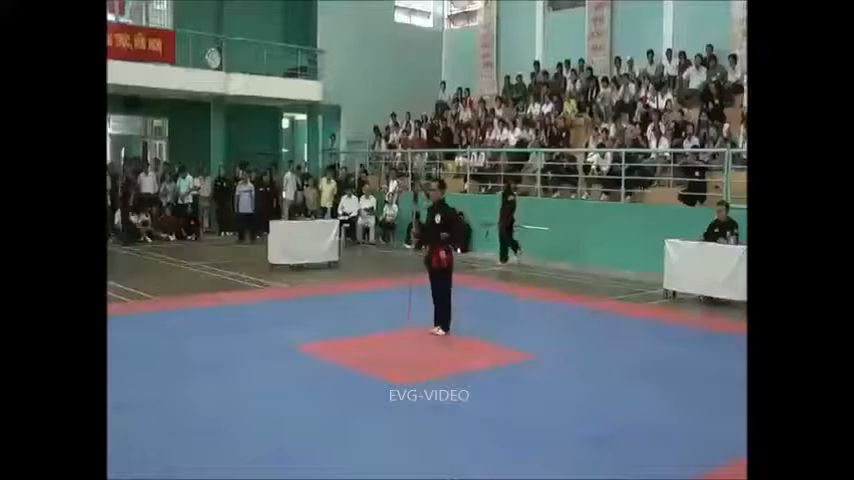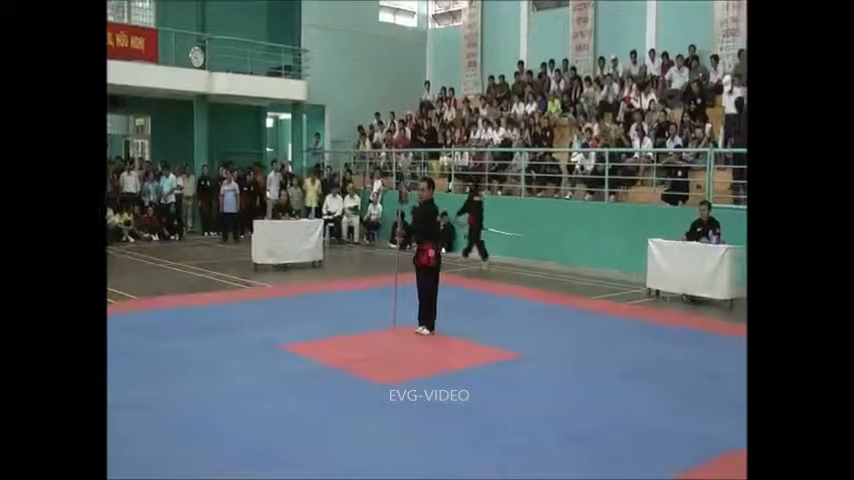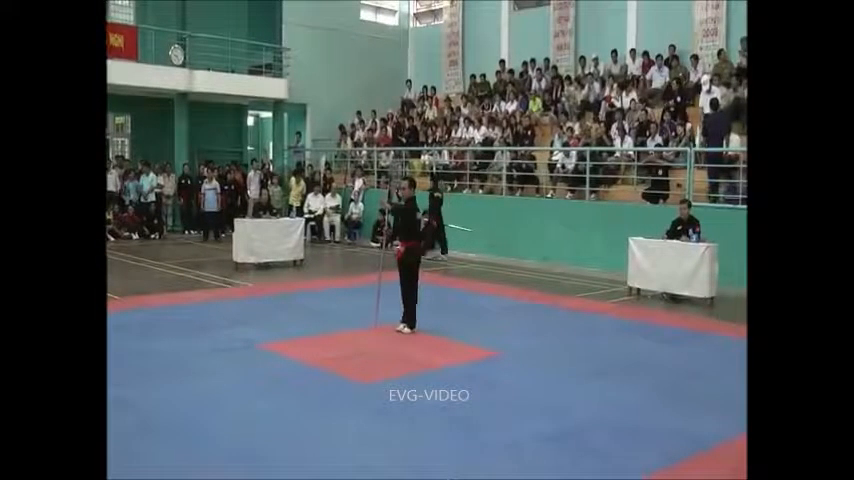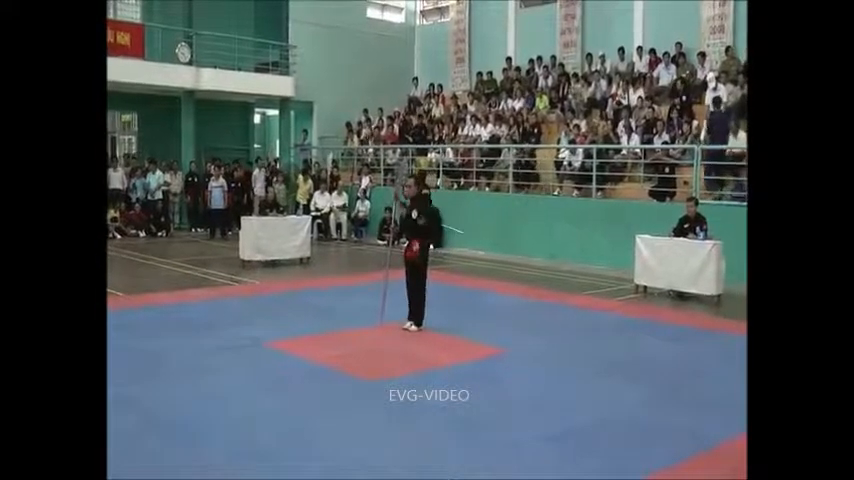
dt=0.4s
person 1, frame 1
left shoulder: (449, 212)
right shoulder: (431, 210)
left elbow: (457, 234)
left wrist: (448, 237)
right wrist: (419, 235)
left hip: (443, 254)
right hip: (432, 253)
left knee: (444, 290)
right knee: (435, 290)
left ankle: (444, 325)
right ankle: (438, 323)
person 1, frame 2
left shoulder: (431, 209)
right shoulder: (421, 209)
left elbow: (418, 225)
right wrist: (404, 234)
left hip: (431, 252)
right hip: (422, 251)
left knee: (429, 289)
right knee: (422, 289)
left ankle: (428, 325)
right ankle: (423, 322)
person 1, frame 3
left shoulder: (411, 208)
right shoulder: (406, 207)
left wrist: (391, 208)
right wrist: (391, 233)
left hip: (411, 250)
right hip: (407, 249)
left knee: (410, 286)
right knee: (406, 286)
left ankle: (410, 323)
right ankle: (406, 320)
person 1, frame 4
left shoulder: (423, 205)
right shoulder: (410, 206)
left elbow: (432, 222)
left wrist: (424, 223)
left hip: (420, 248)
right hip: (411, 247)
left knee: (418, 285)
right knee: (411, 285)
left ankle: (417, 321)
right ankle: (412, 318)
